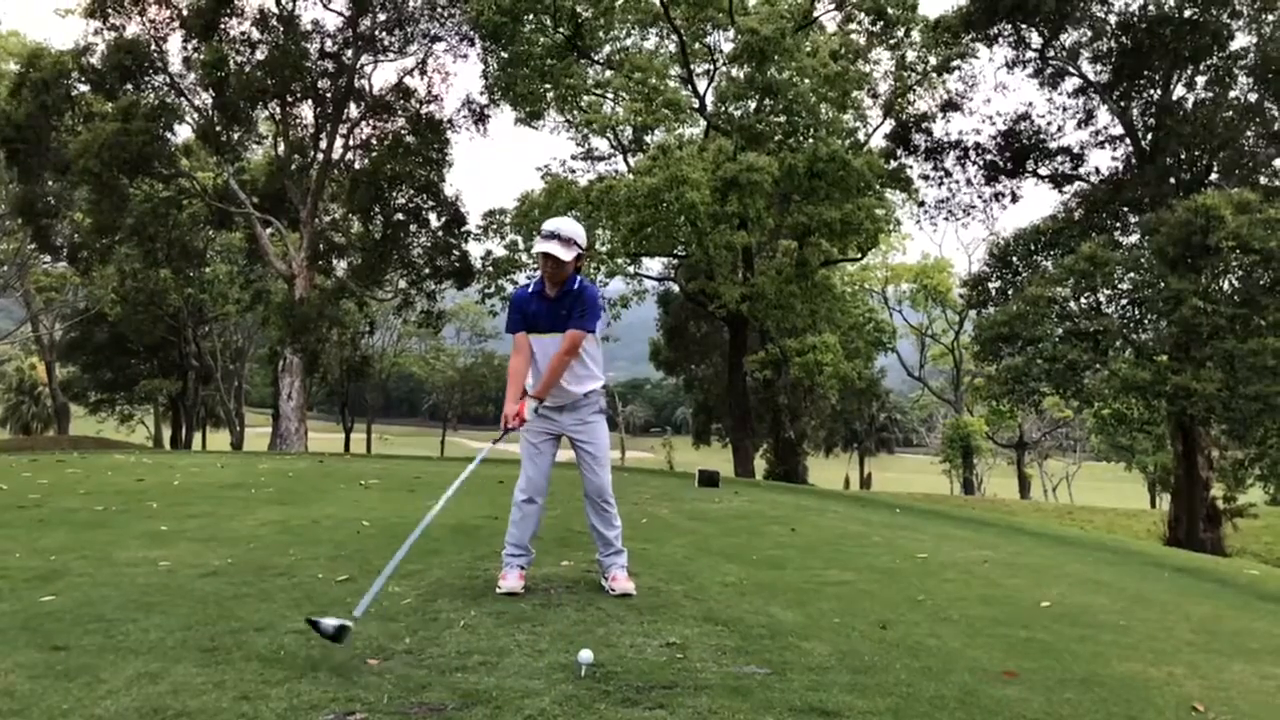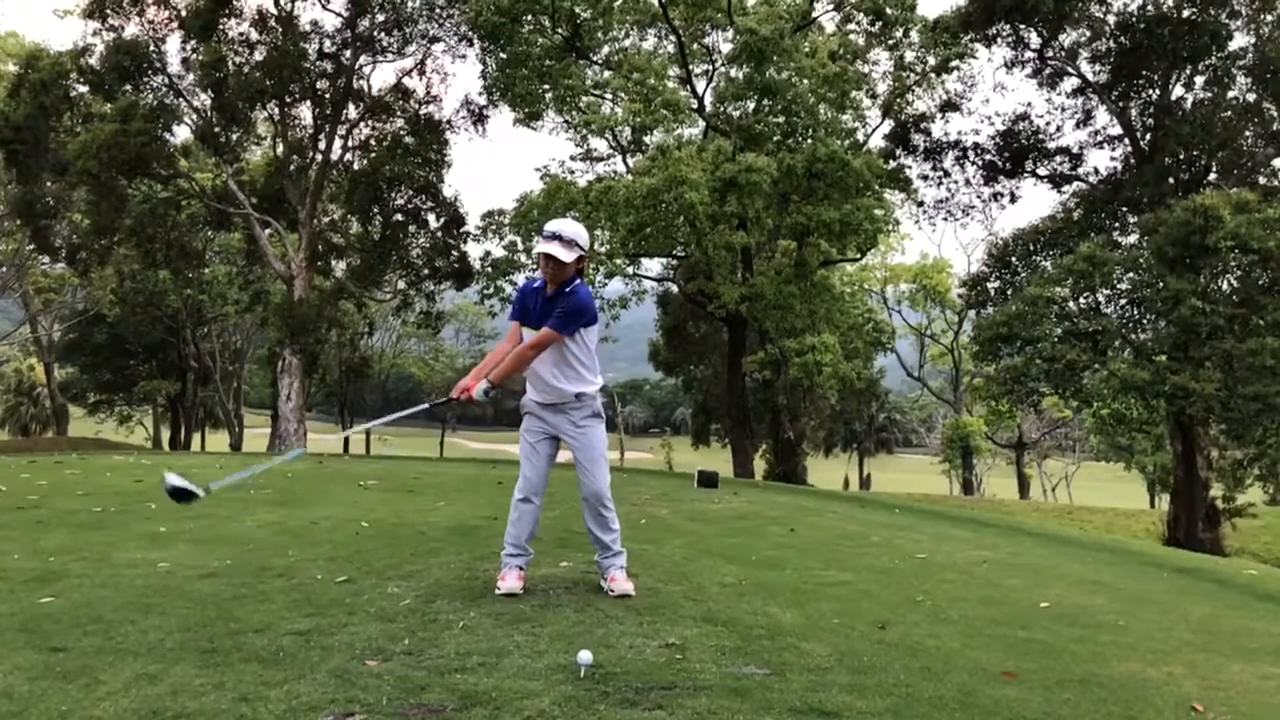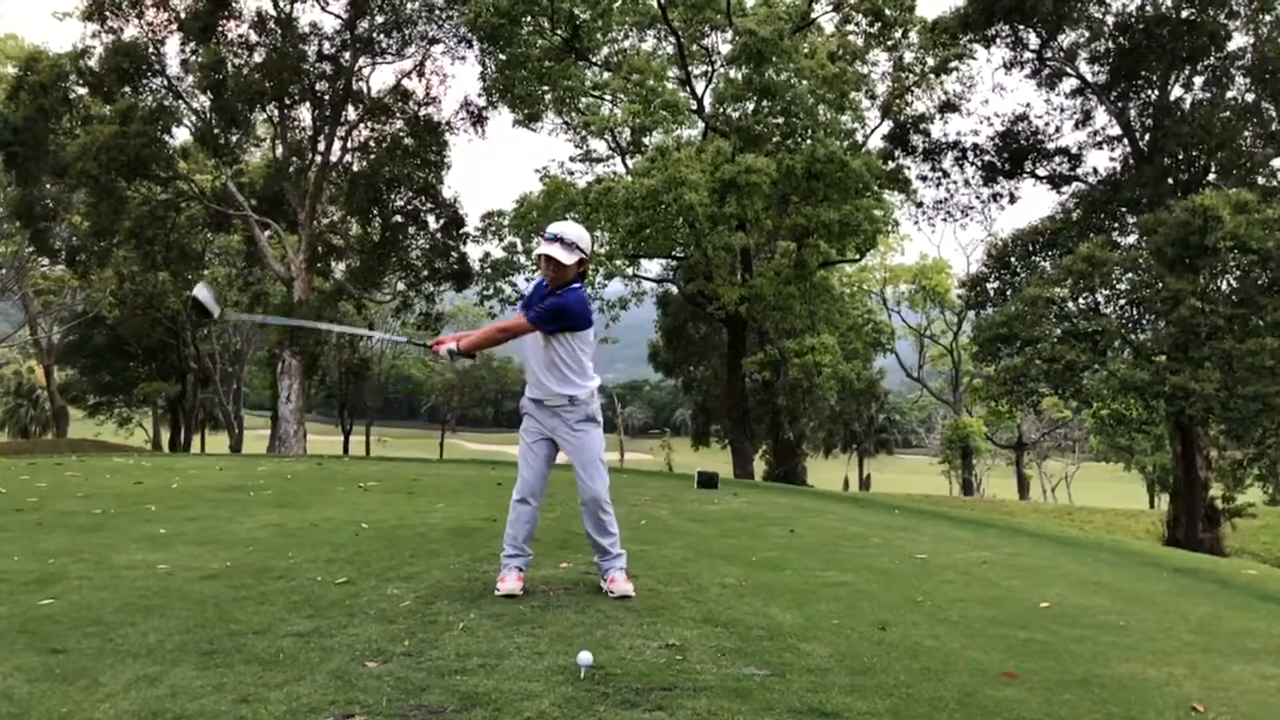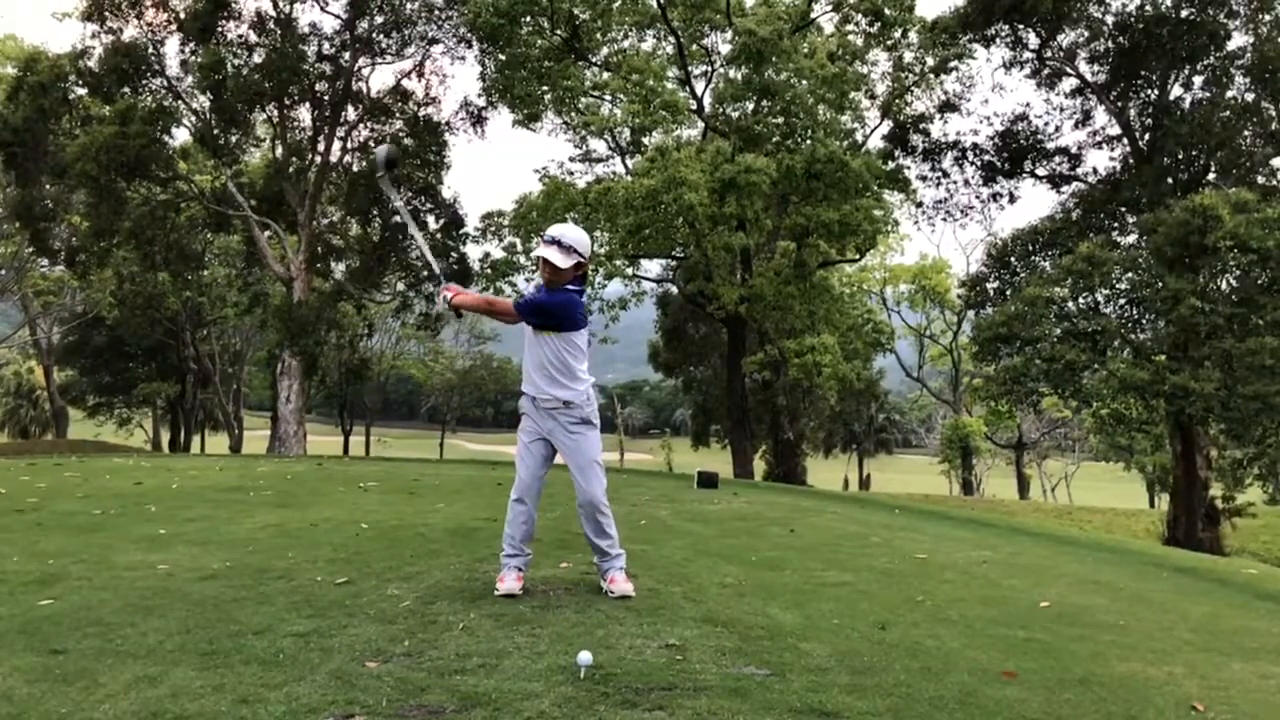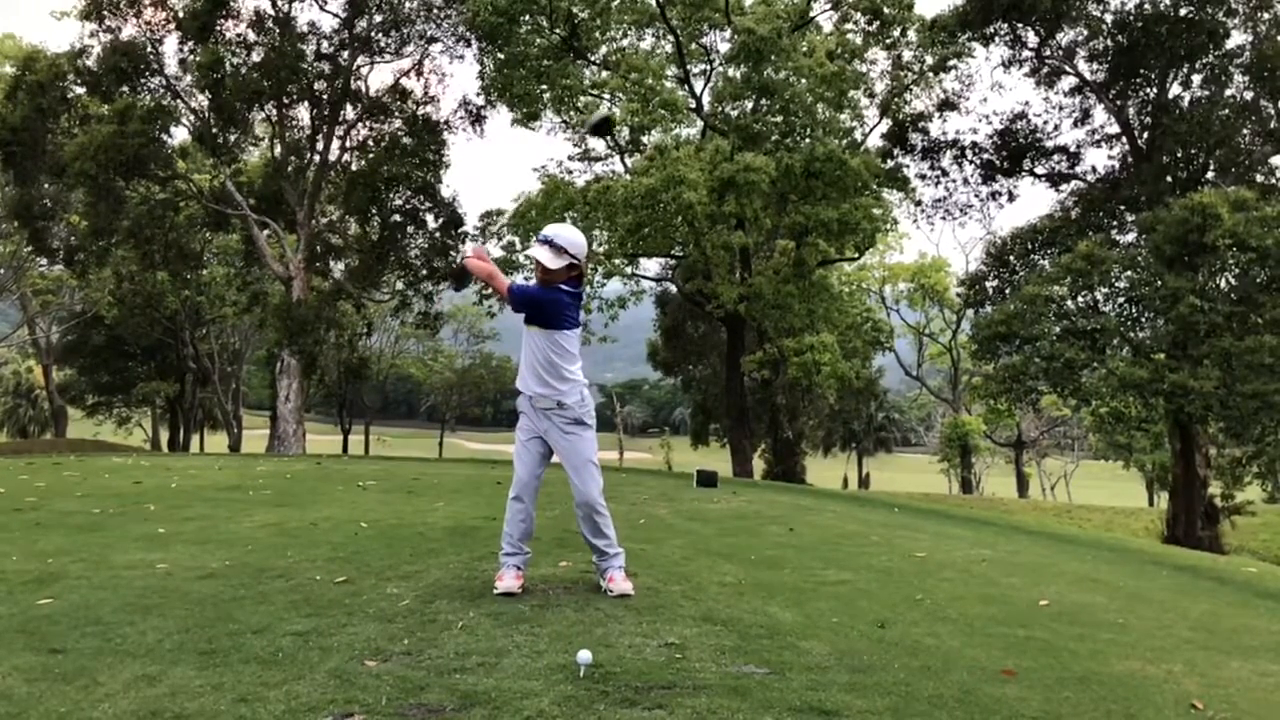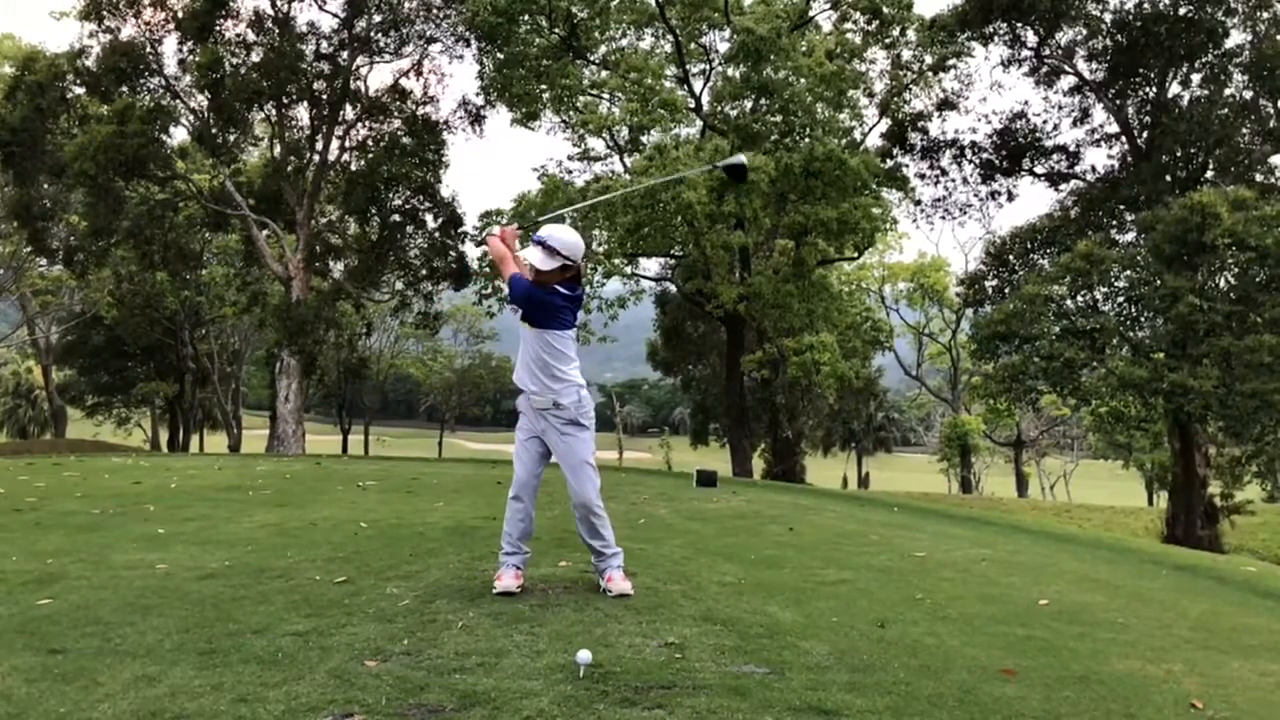
dt=0.7s
person 1, frame 1
left shoulder: (586, 295)
right shoulder: (522, 298)
left elbow: (565, 354)
right elbow: (520, 355)
left wrist: (531, 401)
right wrist: (512, 401)
left hip: (585, 404)
right hip: (541, 407)
left knee: (599, 487)
right knee: (529, 487)
left ankle: (614, 565)
right ankle: (515, 564)
person 1, frame 2
left shoulder: (579, 300)
right shoulder: (528, 291)
left elbow: (532, 349)
right elbow: (510, 342)
left wrist: (488, 384)
right wrist: (473, 376)
left hip: (581, 407)
right hip: (538, 407)
left knee: (596, 489)
right knee: (528, 488)
left ankle: (613, 566)
right ankle: (514, 564)
person 1, frame 3
left shoulder: (571, 302)
right shoulder: (541, 288)
left elbow: (508, 331)
right elbow: (507, 326)
left wrist: (458, 347)
right wrist: (460, 337)
left hip: (577, 410)
right hip: (537, 408)
left knee: (594, 492)
right knee: (526, 489)
left ankle: (612, 567)
right ankle: (513, 565)
person 1, frame 4
left shoulder: (563, 302)
right shoulder: (546, 289)
left elbow: (499, 308)
right elbow: (509, 313)
left wrist: (454, 299)
right wrist: (465, 296)
left hip: (573, 412)
right hip: (535, 408)
left knee: (591, 494)
right knee: (524, 490)
left ankle: (612, 567)
right ankle: (512, 565)
person 1, frame 5
left shoulder: (553, 299)
right shoulder: (550, 290)
left elbow: (498, 282)
left wrist: (472, 260)
right wrist: (484, 262)
left hip: (569, 411)
right hip: (533, 407)
left knee: (588, 493)
right knee: (522, 488)
left ankle: (611, 566)
right ankle: (512, 564)
person 1, frame 6
left shoulder: (545, 299)
right shoulder: (555, 288)
left elbow: (505, 265)
right elbow: (520, 270)
left wrist: (496, 239)
left hip: (567, 410)
right hip: (533, 407)
left knee: (585, 494)
right knee: (522, 487)
left ankle: (610, 565)
right ankle: (512, 564)
